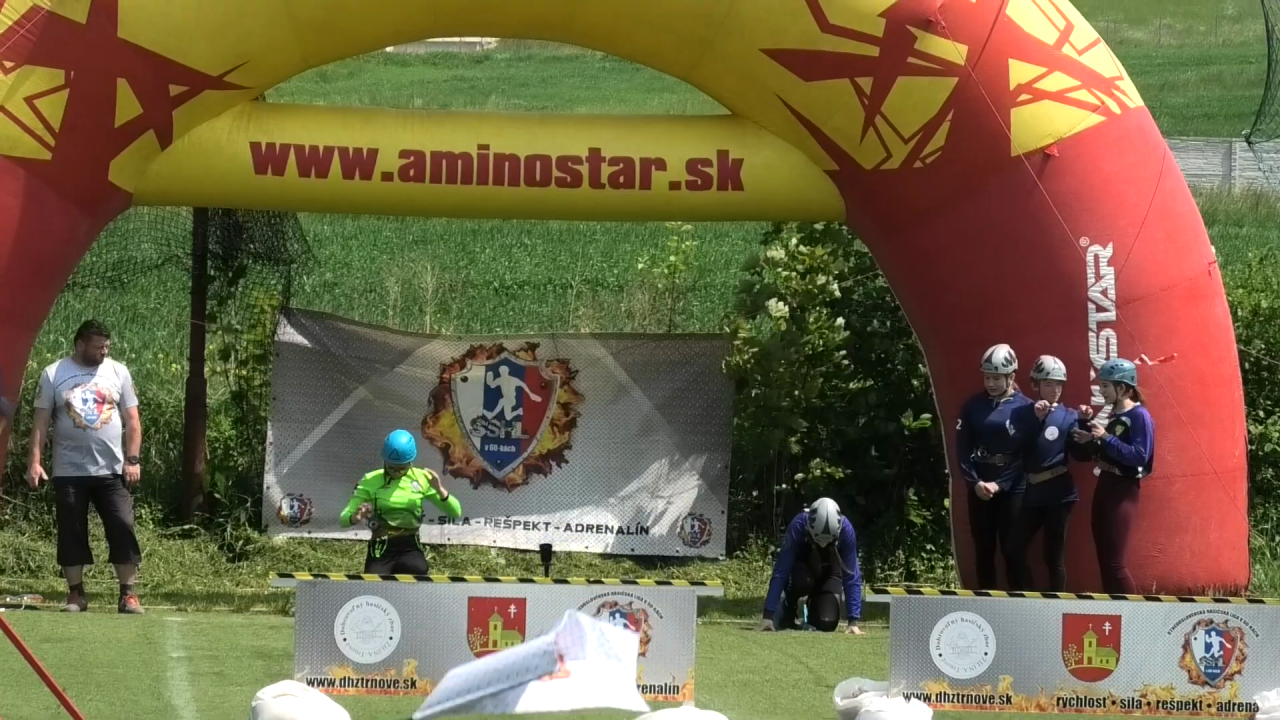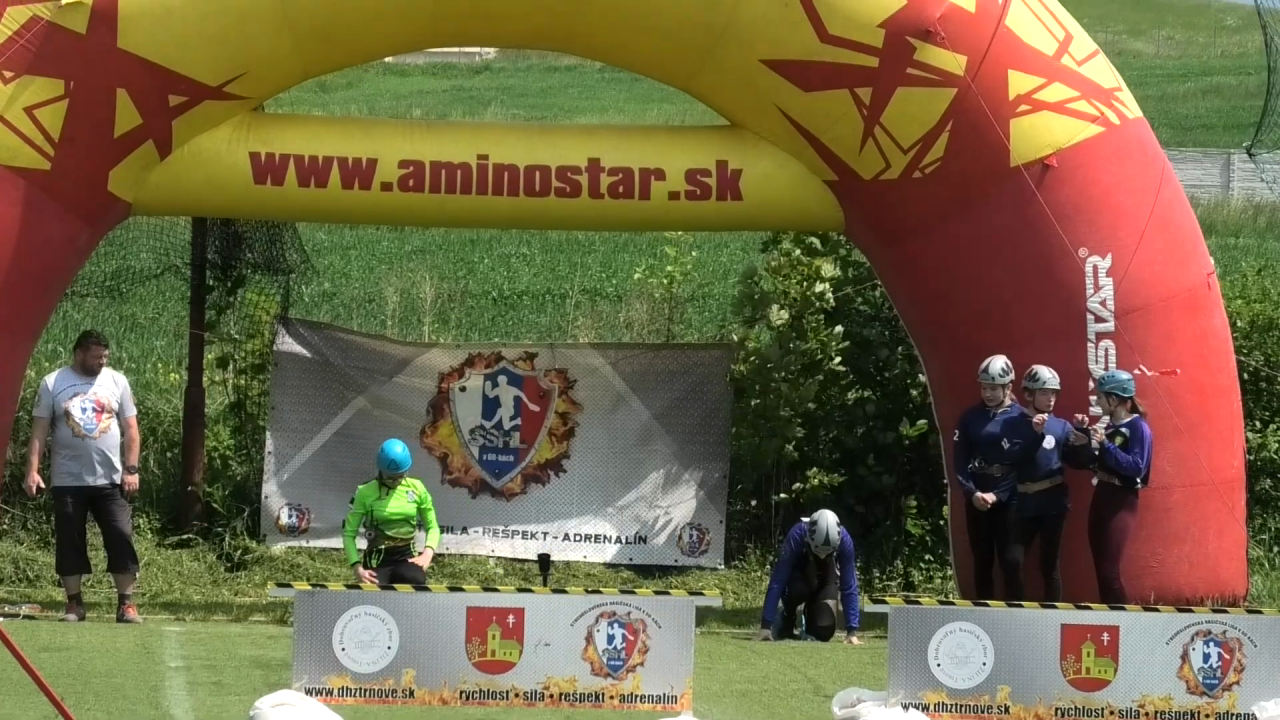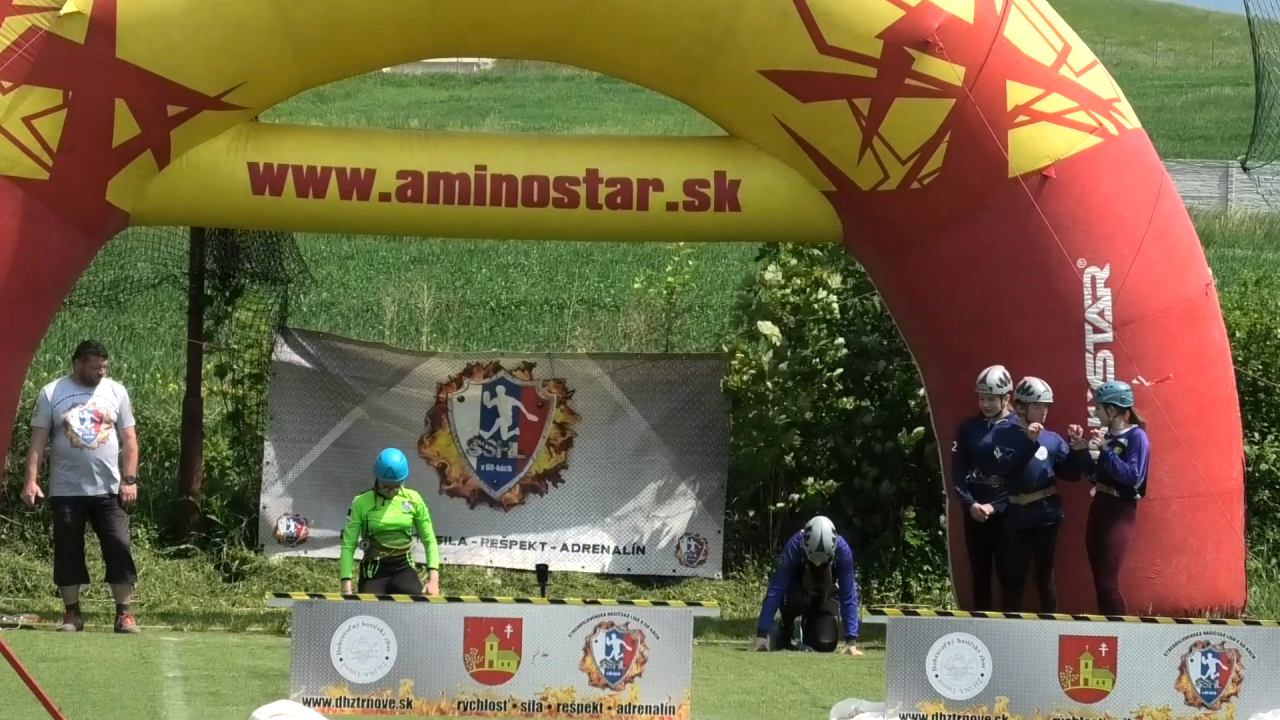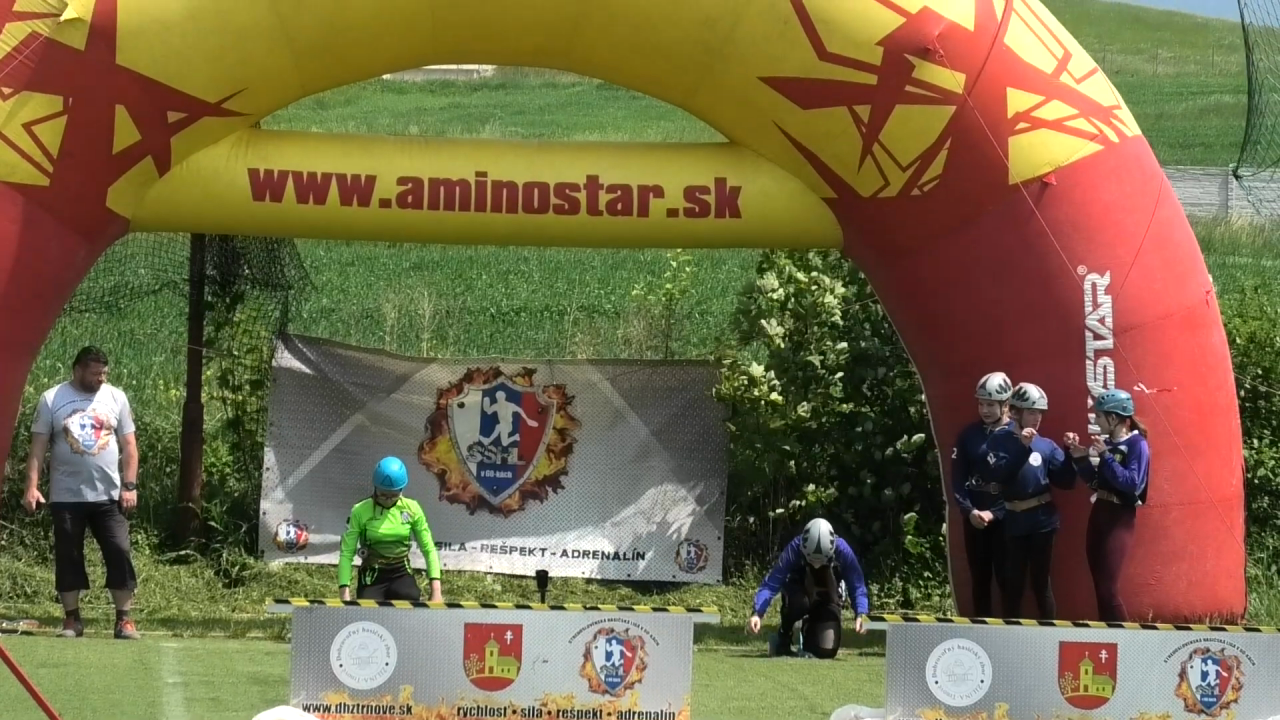
dt=0.2s
person 1, frame 1
left shoulder: (118, 372)
right shoulder: (53, 374)
left elbow: (132, 419)
right elbow: (41, 422)
left wrist: (133, 460)
right wrist: (34, 461)
left hip: (112, 470)
right hip: (69, 471)
left knee: (123, 529)
right knee: (71, 532)
left ankle: (128, 594)
right ankle: (76, 594)
person 1, frame 2
left shoulder: (117, 381)
right shoulder: (52, 383)
left elbow: (130, 428)
right elbow: (39, 431)
left wrist: (131, 469)
right wrist: (32, 470)
left hip: (110, 480)
right hip: (67, 481)
left knee: (121, 538)
right knee: (69, 542)
left ankle: (126, 603)
right ankle: (74, 603)
person 1, frame 3
left shoulder: (116, 392)
right shoulder: (51, 393)
left elbow: (129, 439)
right elbow: (38, 440)
left wrist: (129, 479)
right wrist: (31, 480)
left hip: (109, 489)
right hip: (66, 491)
left knee: (119, 548)
right knee: (67, 552)
left ankle: (124, 613)
right ankle: (72, 613)
person 1, frame 4
left shoulder: (116, 397)
right shoulder: (51, 399)
left elbow: (129, 445)
right elbow: (38, 446)
left wrist: (129, 486)
right wrist: (31, 486)
left hip: (109, 495)
right hip: (66, 496)
left knee: (119, 554)
right knee: (68, 557)
left ankle: (124, 619)
right ankle: (72, 619)
person 2, frame 1
left shoulder: (1025, 407)
right shoulder: (973, 405)
right elbow: (962, 450)
left wrist: (999, 484)
right wrist: (975, 482)
left hip: (1012, 488)
right hip: (978, 486)
left knee: (1013, 550)
right knee: (983, 549)
person 2, frame 2
left shoulder: (1022, 418)
right shoulder: (970, 417)
right elbow: (959, 460)
left wrist: (997, 495)
right wrist: (972, 492)
left hip: (1009, 498)
right hip: (975, 497)
left knee: (1009, 560)
right knee: (981, 560)
person 2, frame 3
left shoulder: (1019, 429)
right shoulder: (968, 428)
right elbow: (957, 472)
left wrist: (994, 506)
right wrist: (970, 503)
left hip: (1006, 509)
right hip: (974, 508)
left knee: (1006, 571)
right knee: (979, 571)
person 2, frame 4
right shoulder: (968, 434)
right elbow: (957, 478)
left wrist: (994, 513)
right wrist: (969, 510)
left hip: (1006, 516)
right hip: (973, 514)
left knee: (1006, 578)
right knee: (979, 577)
person 3, frame 1
left shoulder: (1069, 416)
right shoulder: (1023, 413)
right wrist: (1036, 420)
left hip: (1059, 493)
right hip: (1032, 492)
left knee: (1054, 555)
person 3, frame 2
left shoulder: (1061, 426)
right shoulder: (1015, 424)
left elbow: (1080, 462)
left wrist: (1082, 433)
right wrist: (1035, 433)
left hip: (1053, 502)
right hip: (1025, 503)
left knee: (1049, 565)
right knee: (1012, 560)
person 3, frame 3
left shoulder: (1052, 439)
left elbow: (1072, 473)
right wrist: (1029, 442)
left hip: (1047, 513)
right hip: (1018, 515)
left knee: (1044, 576)
right knee: (1014, 577)
person 3, frame 4
left shoulder: (1047, 445)
right shoulder: (998, 440)
left elbow: (1066, 481)
right elbow: (997, 474)
right wrist: (1023, 447)
left hip: (1042, 520)
right hip: (1014, 522)
left knee: (1041, 583)
right knee: (1012, 583)
person 4, frame 1
left shoulder: (1139, 415)
right shoulder: (1114, 414)
left elbow: (1141, 456)
left wrist: (1105, 438)
right wrist: (1090, 439)
left hip: (1123, 490)
right hip: (1105, 486)
left knee: (1114, 561)
right knee: (1103, 558)
person 4, frame 2
left shoulder: (1138, 426)
right shoulder: (1110, 425)
left elbow: (1137, 467)
left wrist: (1105, 444)
right wrist: (1086, 442)
left hip: (1122, 501)
right hip: (1101, 495)
left knee: (1110, 570)
right knee: (1100, 568)
person 4, frame 3
left shoulder: (1136, 437)
right shoulder: (1108, 435)
left elbow: (1133, 476)
left wrist: (1105, 449)
right wrist: (1082, 450)
left hip: (1120, 511)
right hip: (1099, 506)
left knee: (1107, 581)
right knee: (1098, 579)
person 4, frame 4
left shoulder: (1137, 444)
right shoulder: (1108, 442)
left elbow: (1132, 483)
left wrist: (1105, 456)
right wrist: (1081, 458)
left hip: (1120, 518)
right hip: (1099, 514)
left knee: (1107, 588)
right knee: (1099, 585)
